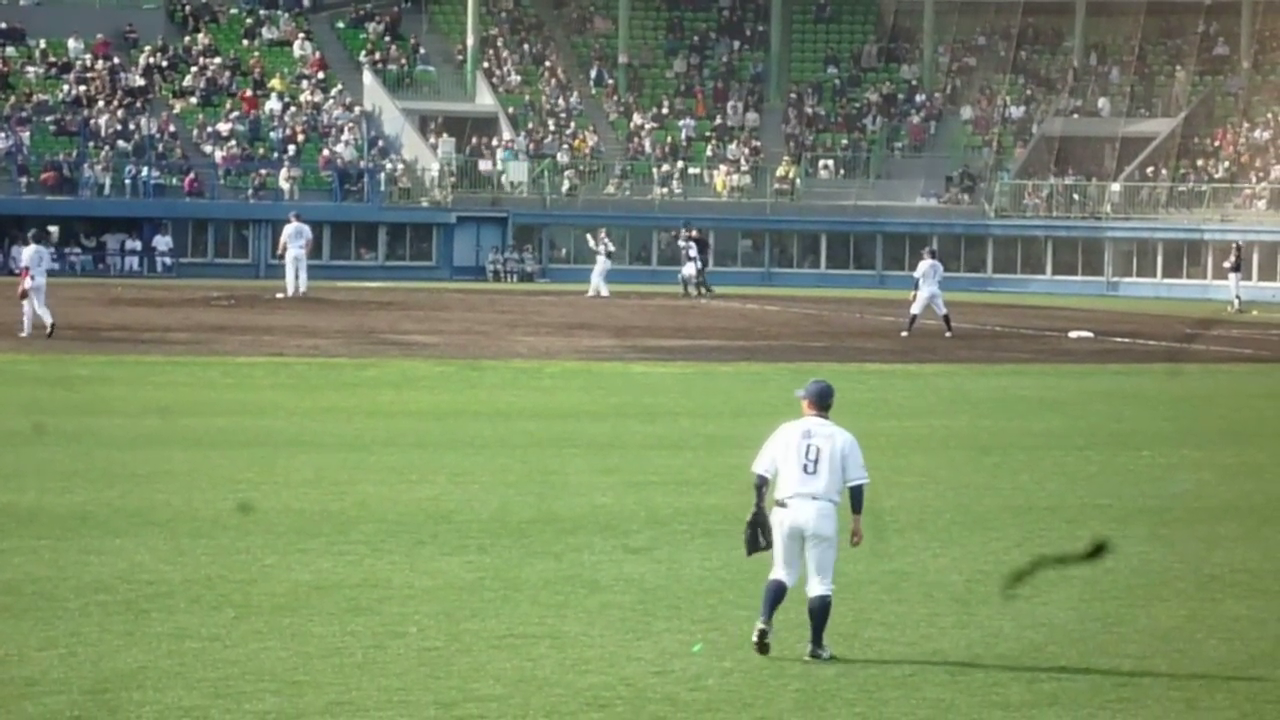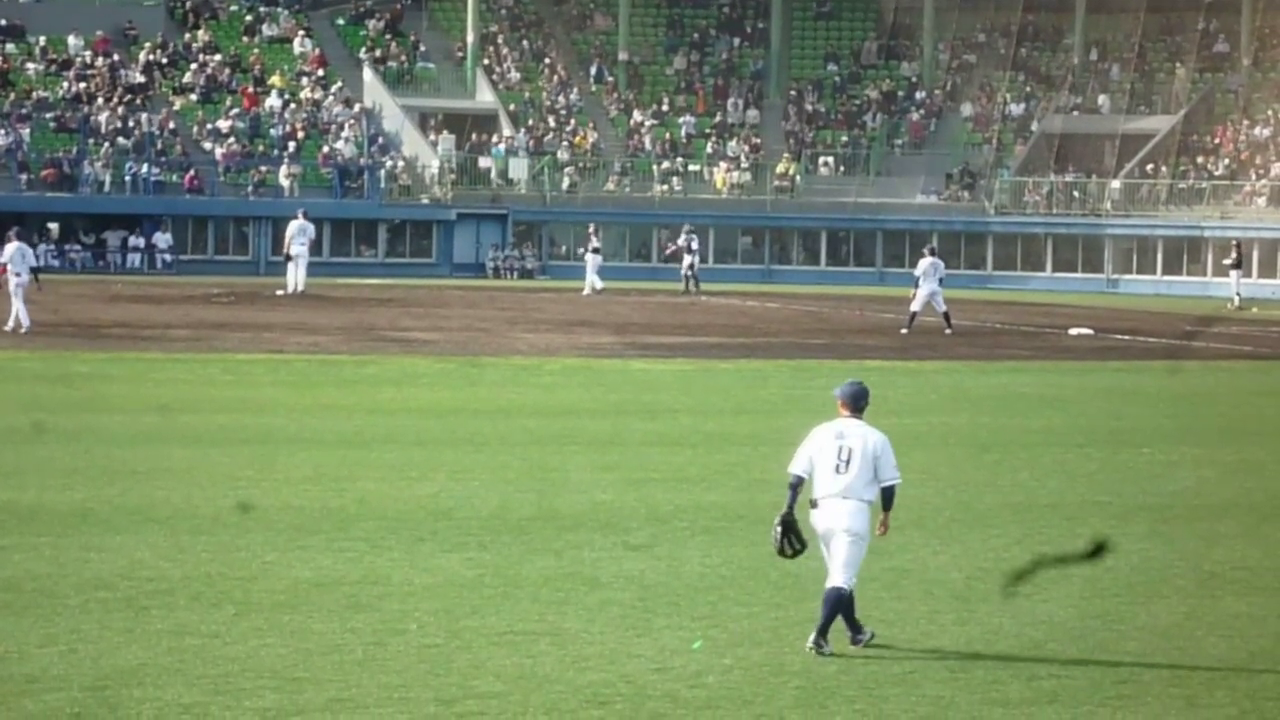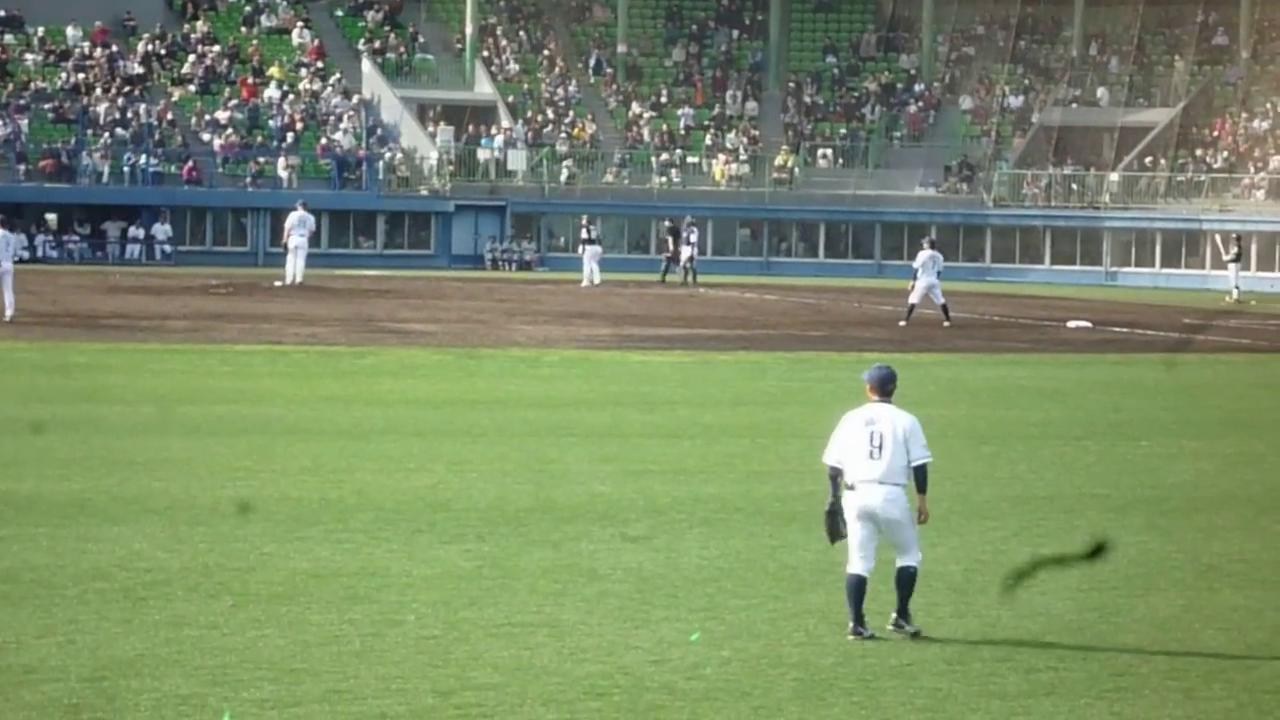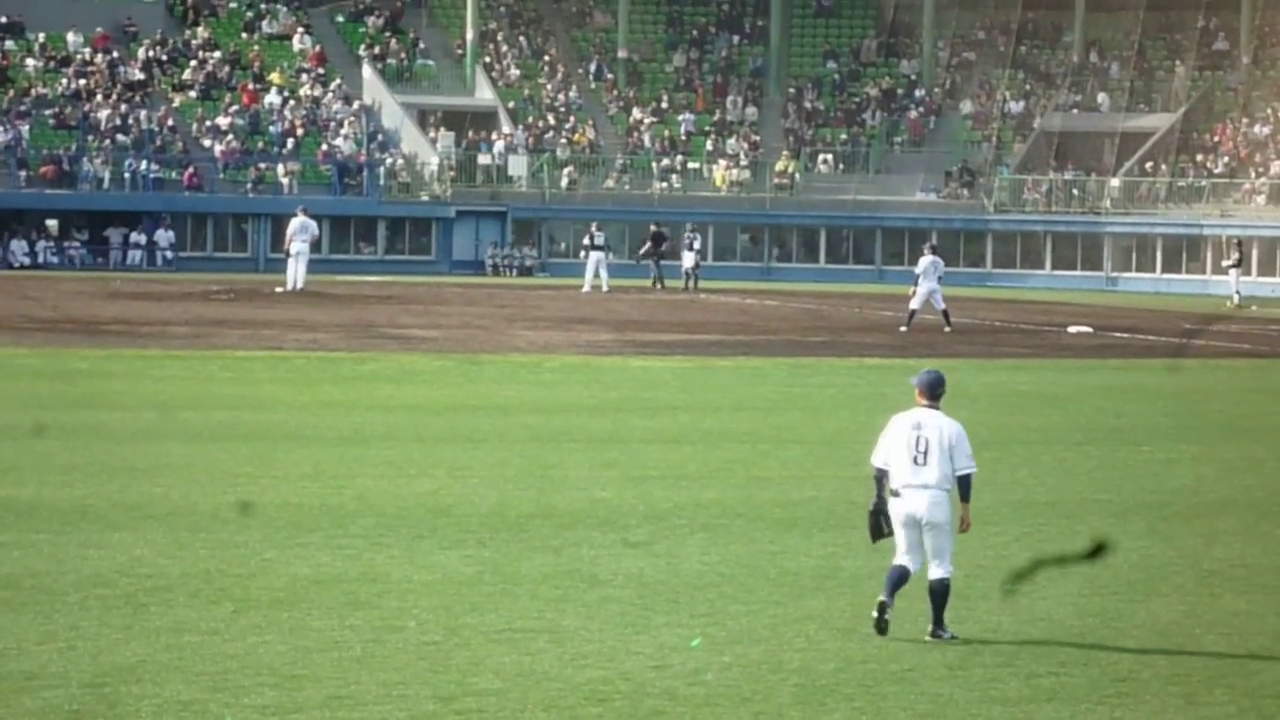
dt=0.4s
person 1, frame 1
left shoulder: (785, 431)
right shoulder: (843, 438)
left elbow: (762, 474)
right elbow: (856, 484)
left wrist: (759, 506)
right wrist: (856, 521)
left hip: (787, 511)
right hip: (822, 513)
left knee: (783, 572)
right knee: (820, 582)
left ankle: (765, 621)
right ankle: (816, 645)
person 1, frame 2
left shoulder: (820, 432)
right shoulder: (876, 438)
left elbow: (798, 474)
right elbow: (888, 483)
left wrist: (789, 508)
right wrist: (886, 515)
left hip: (822, 511)
right hip: (853, 512)
left knee: (838, 575)
right knee: (842, 578)
left ankle: (857, 632)
right ankle: (819, 635)
person 1, frame 3
left shoulder: (851, 419)
right shoulder: (905, 420)
left elbow: (834, 464)
right elbow: (919, 464)
left wrist: (834, 497)
right wrist: (922, 500)
left hip: (856, 496)
right hip: (890, 496)
left knee: (859, 561)
right knee: (909, 555)
left ankle: (857, 623)
right ankle: (901, 615)
person 1, frame 4
left shoulder: (898, 422)
right shoulder: (951, 427)
left elbow: (880, 466)
right elbow: (963, 473)
left wrist: (879, 496)
right wrist: (965, 509)
left hip: (901, 500)
right hip: (934, 501)
left knee: (906, 558)
right knee: (939, 565)
left ankle: (886, 598)
right ankle: (937, 626)
